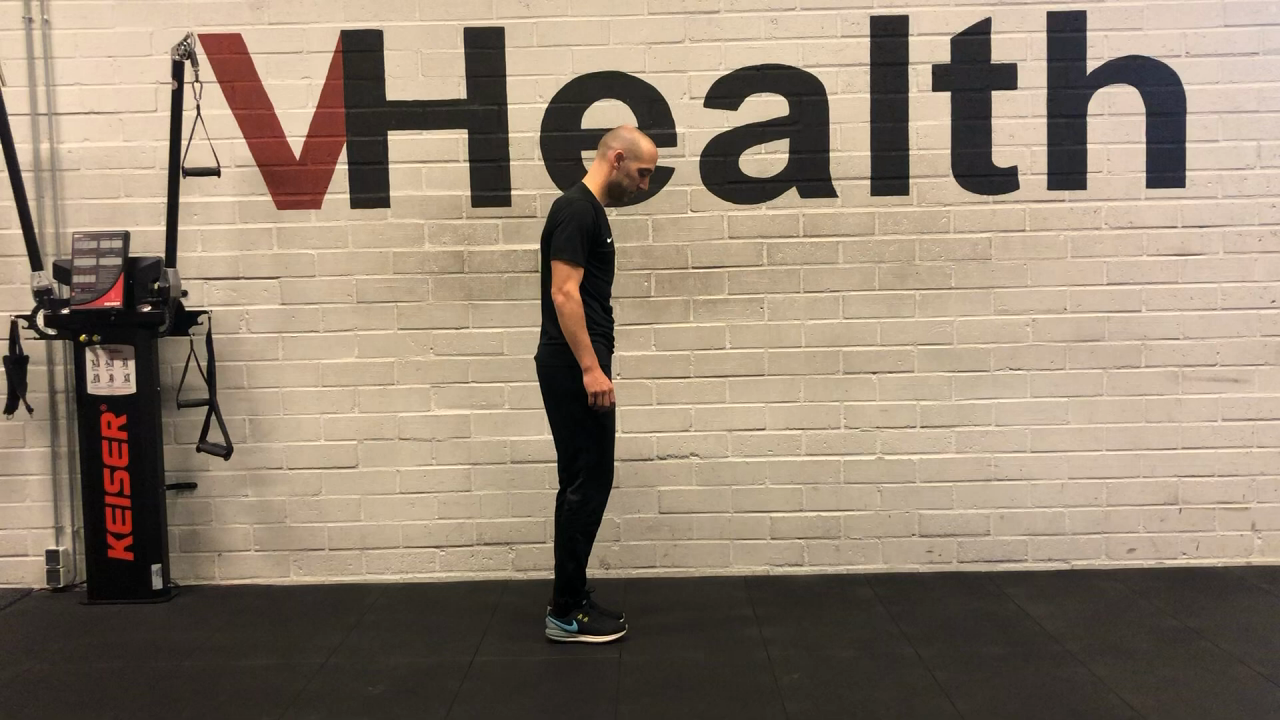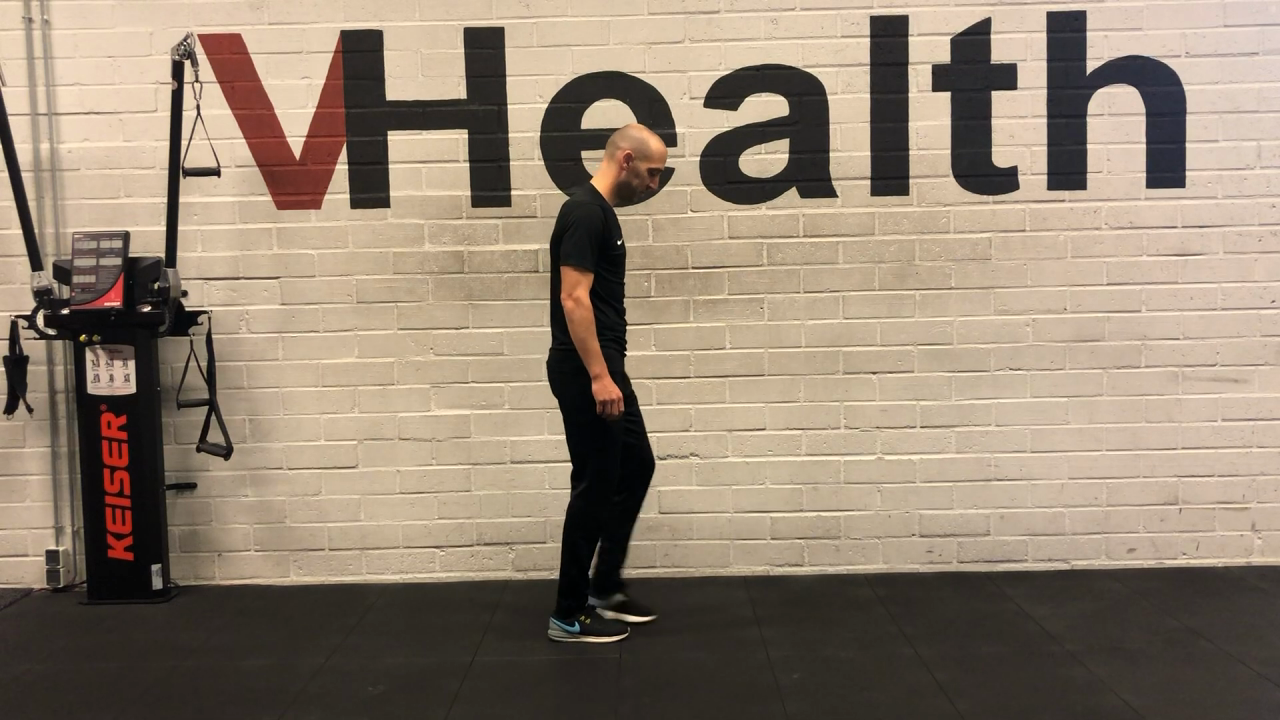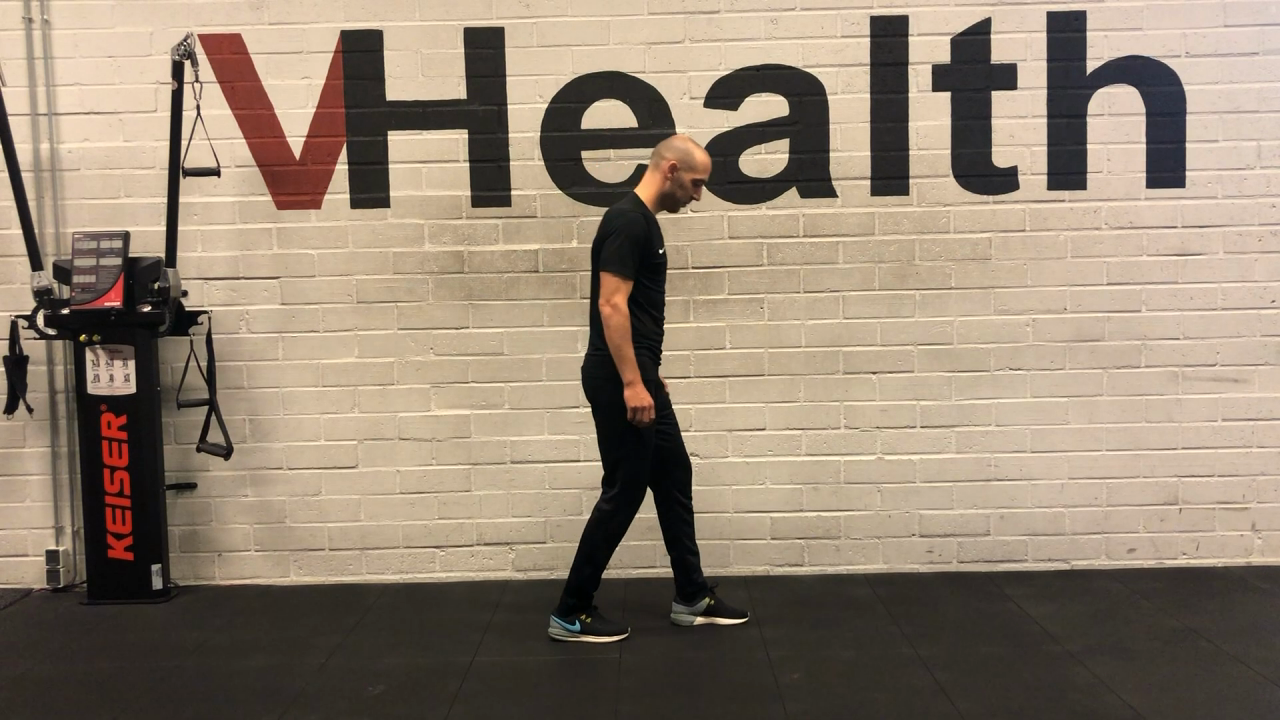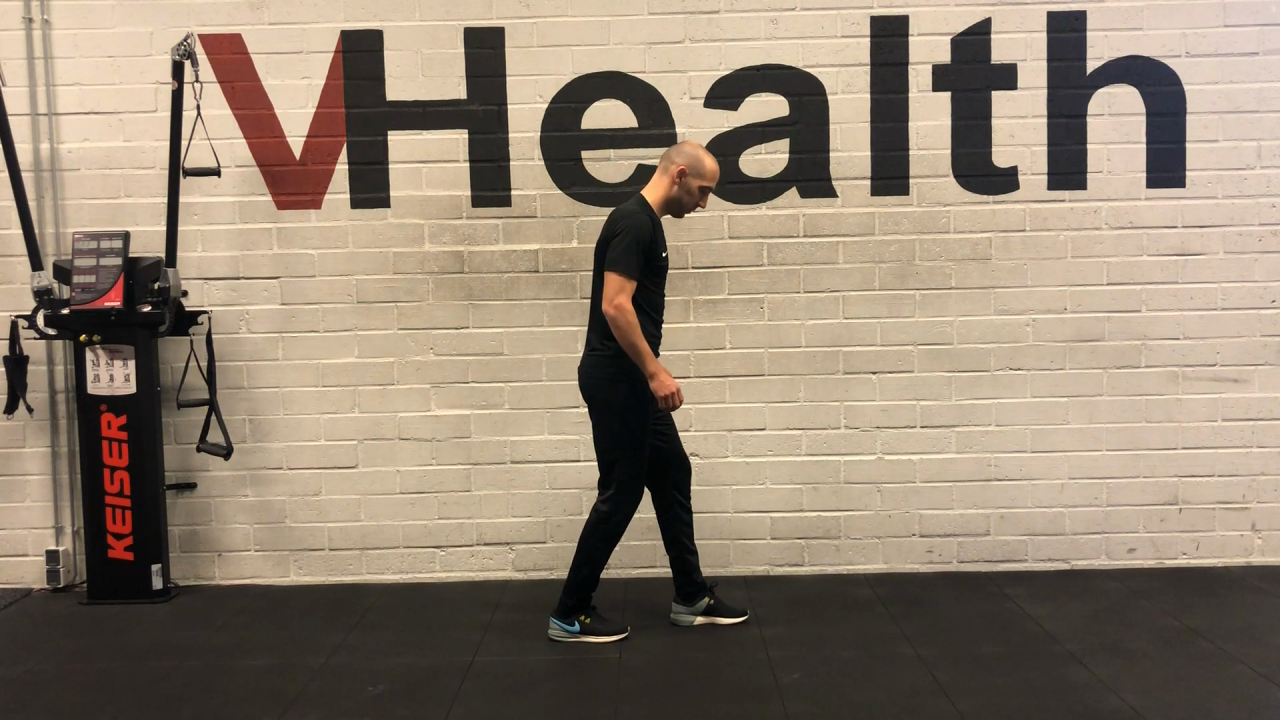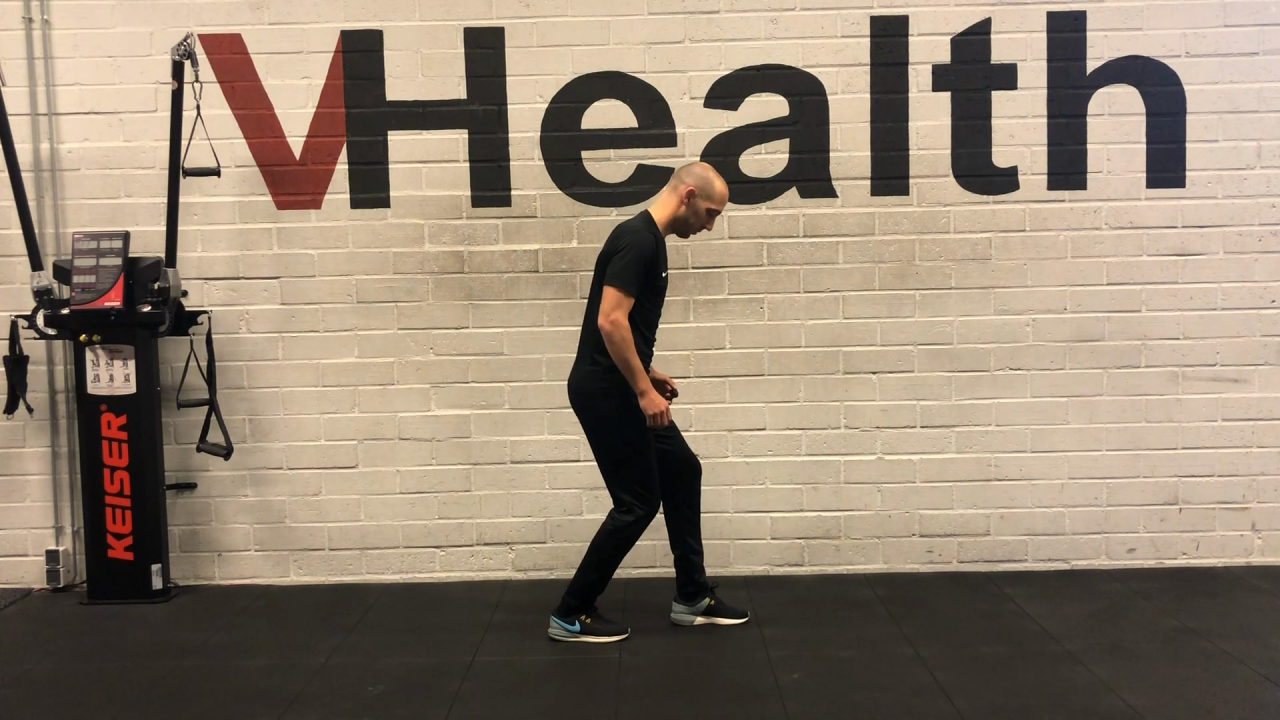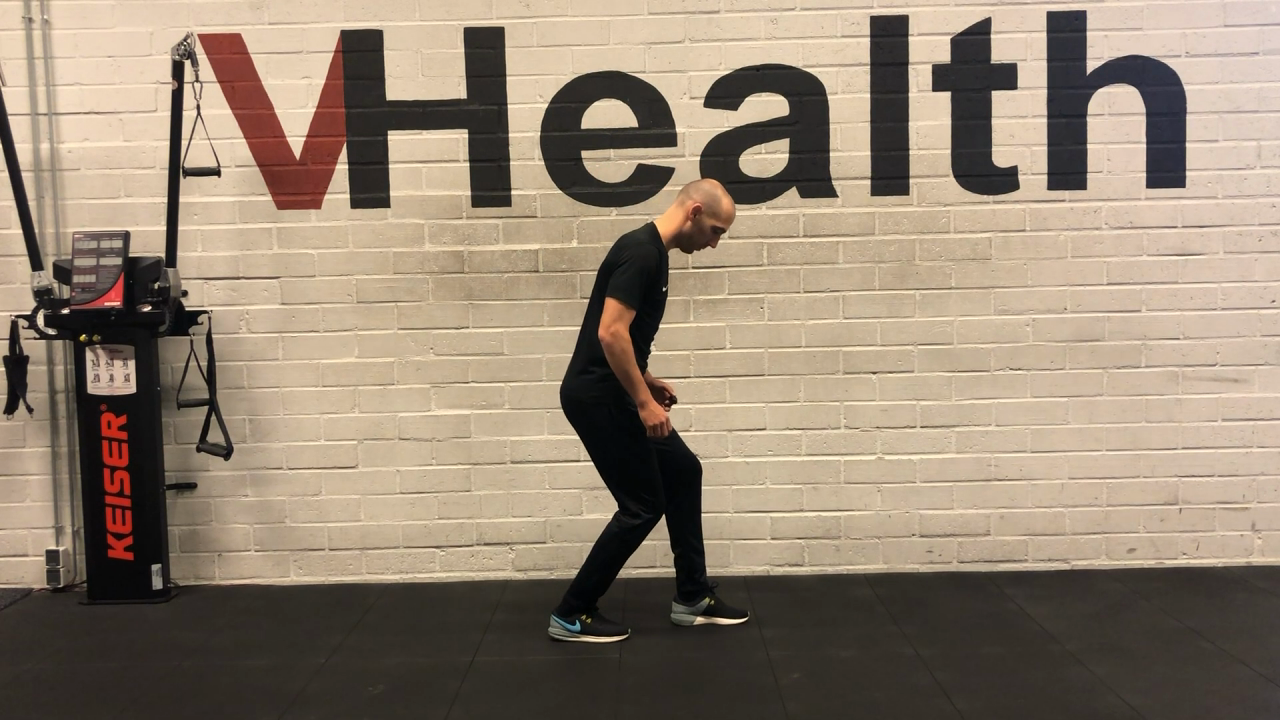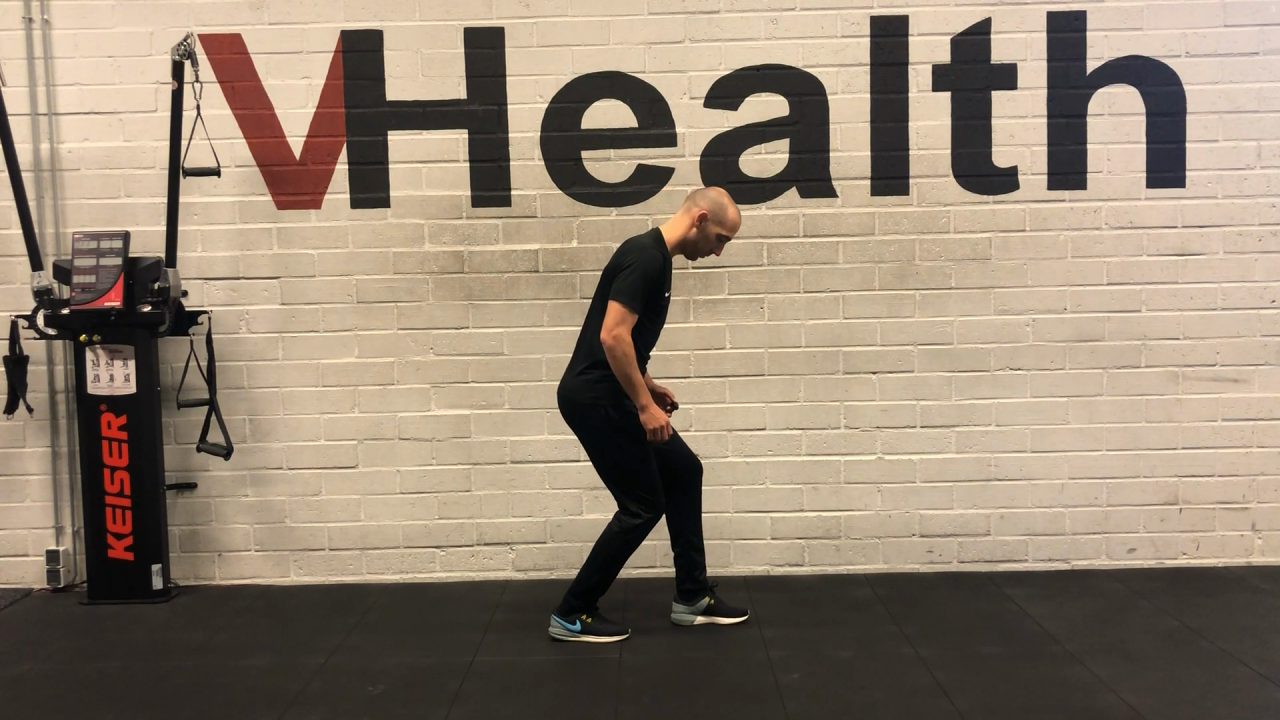
dt=0.5s
person 1, frame 1
left shoulder: (590, 211)
right shoulder: (576, 209)
right elbow: (564, 293)
right wrist: (591, 368)
left hip: (575, 365)
right hip: (573, 367)
left knee: (581, 481)
right knee: (589, 481)
left ankle: (571, 598)
right ankle: (566, 612)
person 1, frame 2
left shoulder: (601, 212)
right shoulder: (585, 212)
right elbow: (573, 299)
right wrist: (599, 376)
left hip: (600, 366)
right hip: (585, 371)
left knee: (636, 468)
right knee: (596, 486)
left ankle: (603, 589)
right ankle: (569, 613)
person 1, frame 3
left shoulder: (642, 221)
right shoulder: (628, 221)
right elbow: (611, 306)
right wrist: (631, 383)
left hip: (637, 377)
right hip: (618, 380)
left knee: (673, 478)
right knee: (624, 491)
left ankle: (692, 597)
right ankle: (571, 612)
person 1, frame 4
left shoulder: (645, 222)
right shoulder: (633, 222)
right elbow: (615, 305)
left wrist: (651, 371)
right wrist: (655, 372)
left hip: (629, 377)
right hip: (615, 379)
left knee: (673, 476)
right knee: (621, 492)
left ankle: (691, 598)
right ankle: (570, 614)
person 1, frame 5
left shoulder: (649, 239)
right shoulder: (637, 240)
right elbow: (610, 321)
left wrist: (647, 374)
right wrist: (644, 390)
left hip: (618, 385)
right hip: (605, 389)
left knee: (683, 473)
right knee: (637, 501)
left ankle: (693, 598)
right ankle: (572, 614)
person 1, frame 6
left shoulder: (652, 251)
right shoulder: (641, 252)
right elbow: (611, 333)
left wrist: (646, 382)
right wrist: (644, 402)
left hip: (612, 392)
right hip: (597, 396)
left knee: (683, 473)
right knee: (643, 504)
left ankle: (693, 598)
right ankle: (572, 614)
person 1, frame 7
left shoulder: (655, 256)
right shoulder: (645, 256)
right elbow: (613, 336)
left wrist: (648, 386)
right wrist: (645, 405)
left hip: (610, 394)
right hip: (595, 398)
left knee: (683, 472)
right knee: (642, 505)
left ankle: (692, 597)
right ankle: (572, 614)
